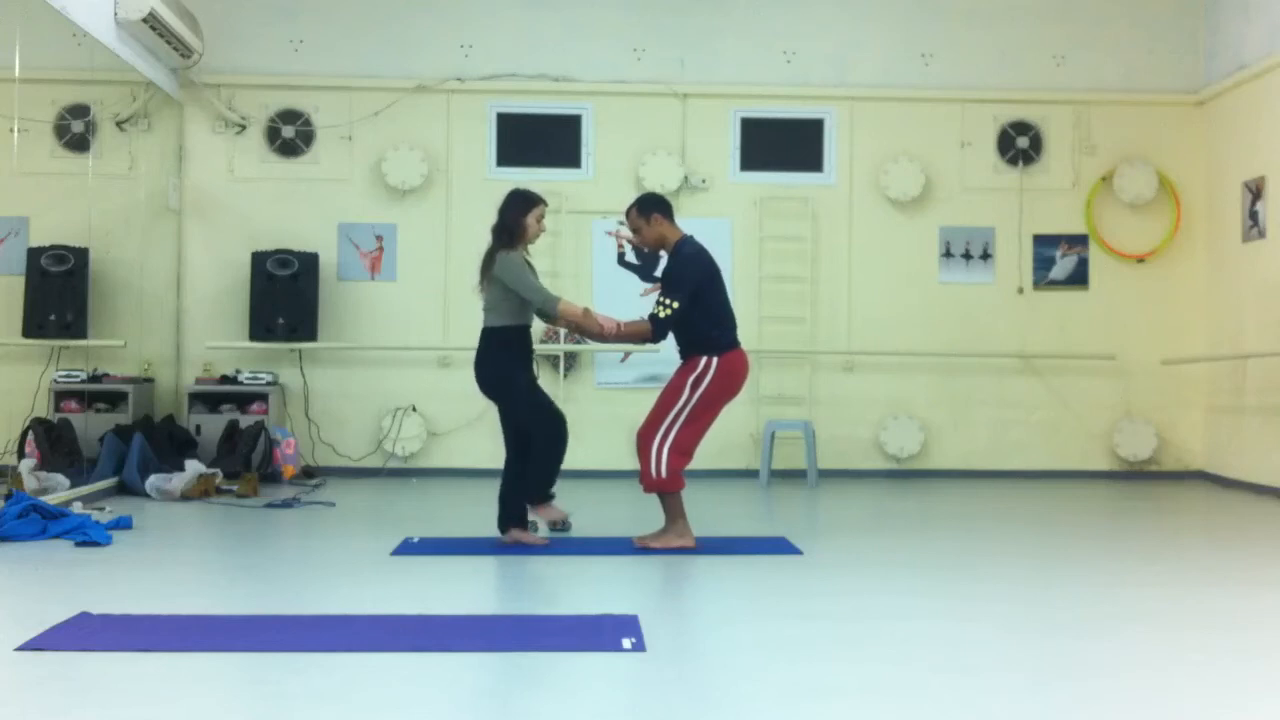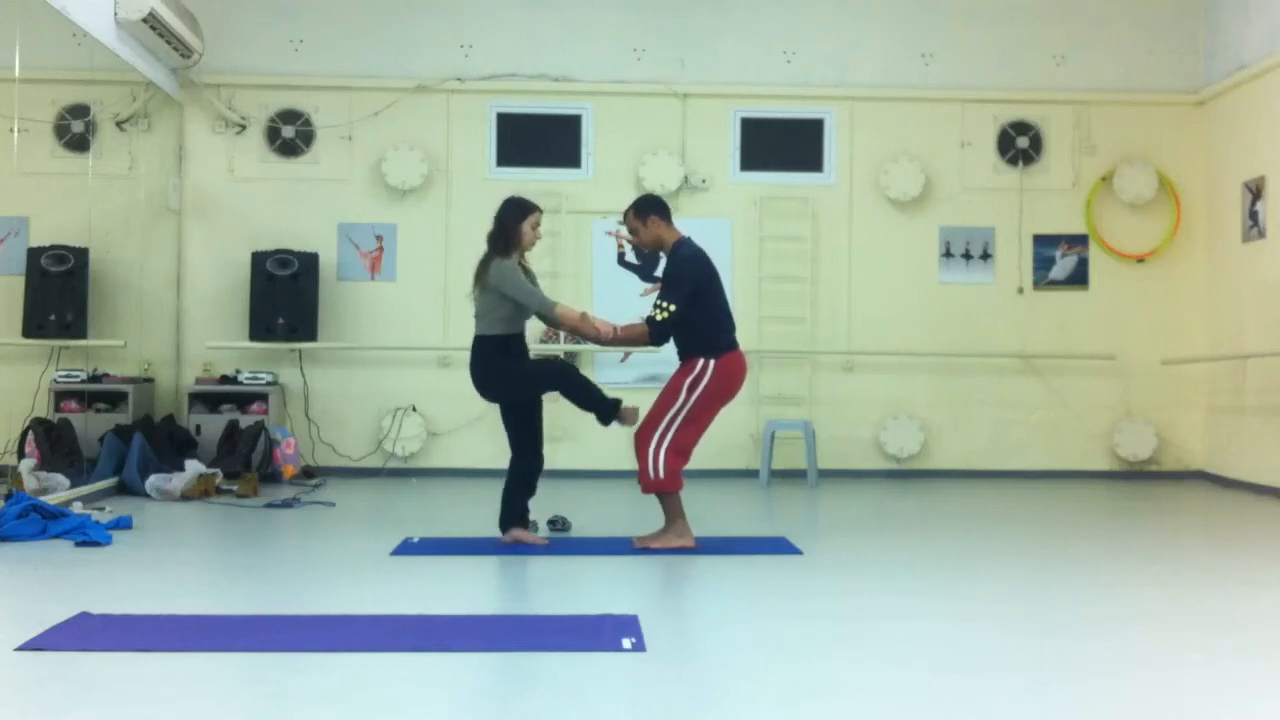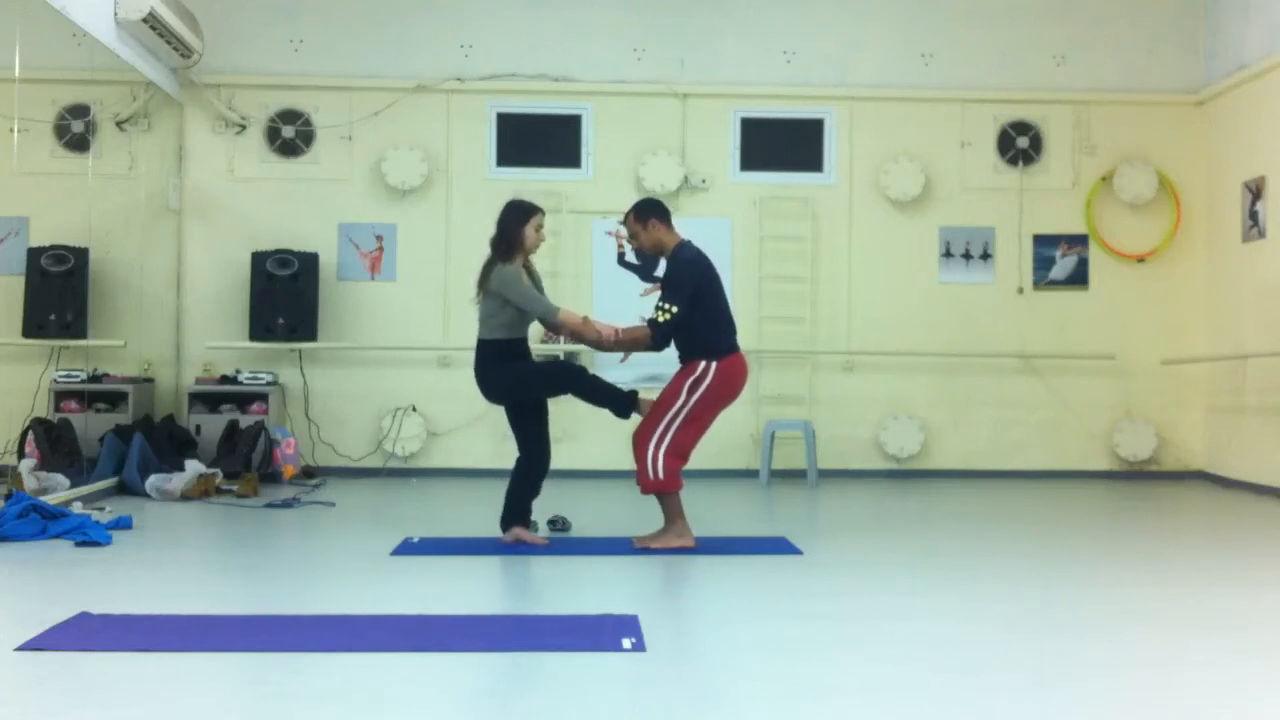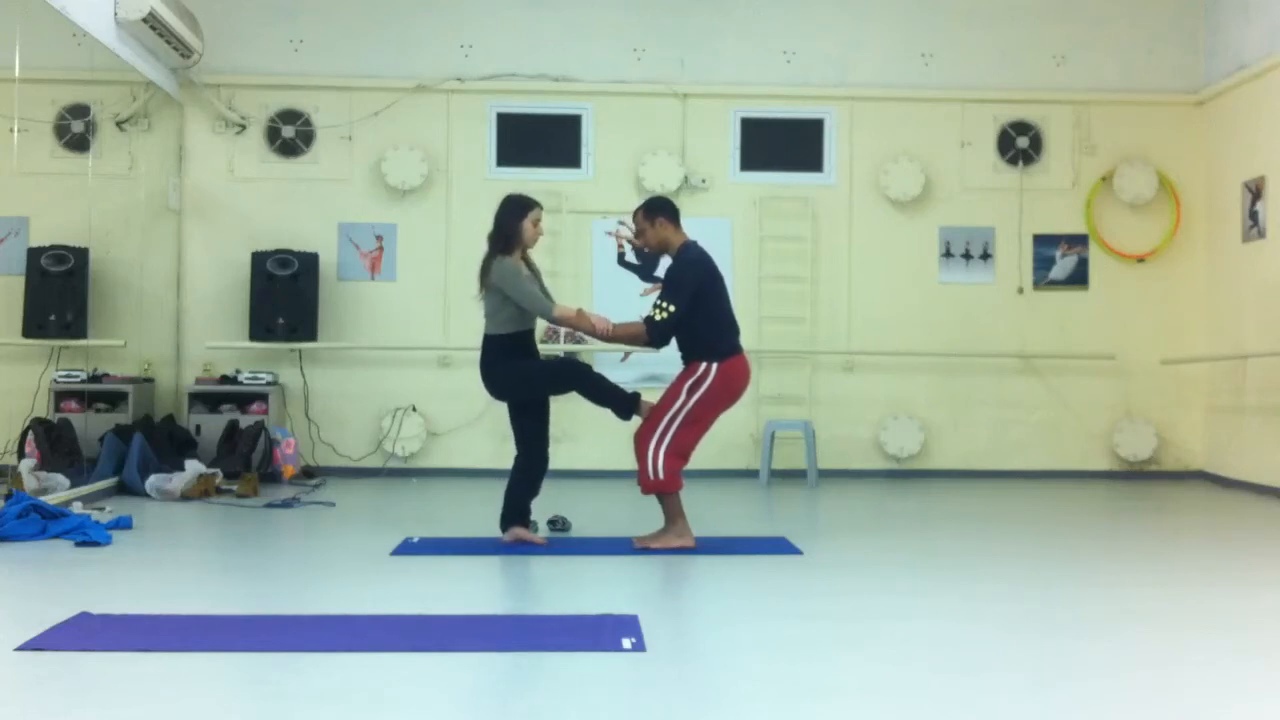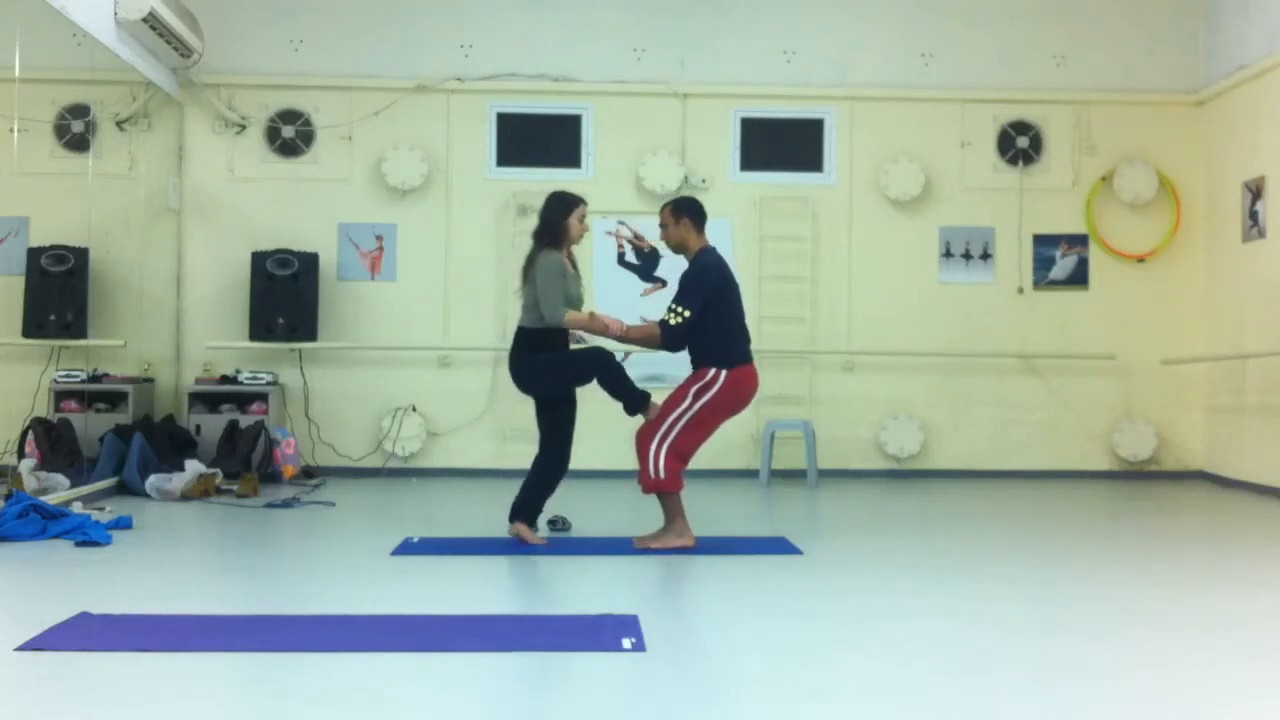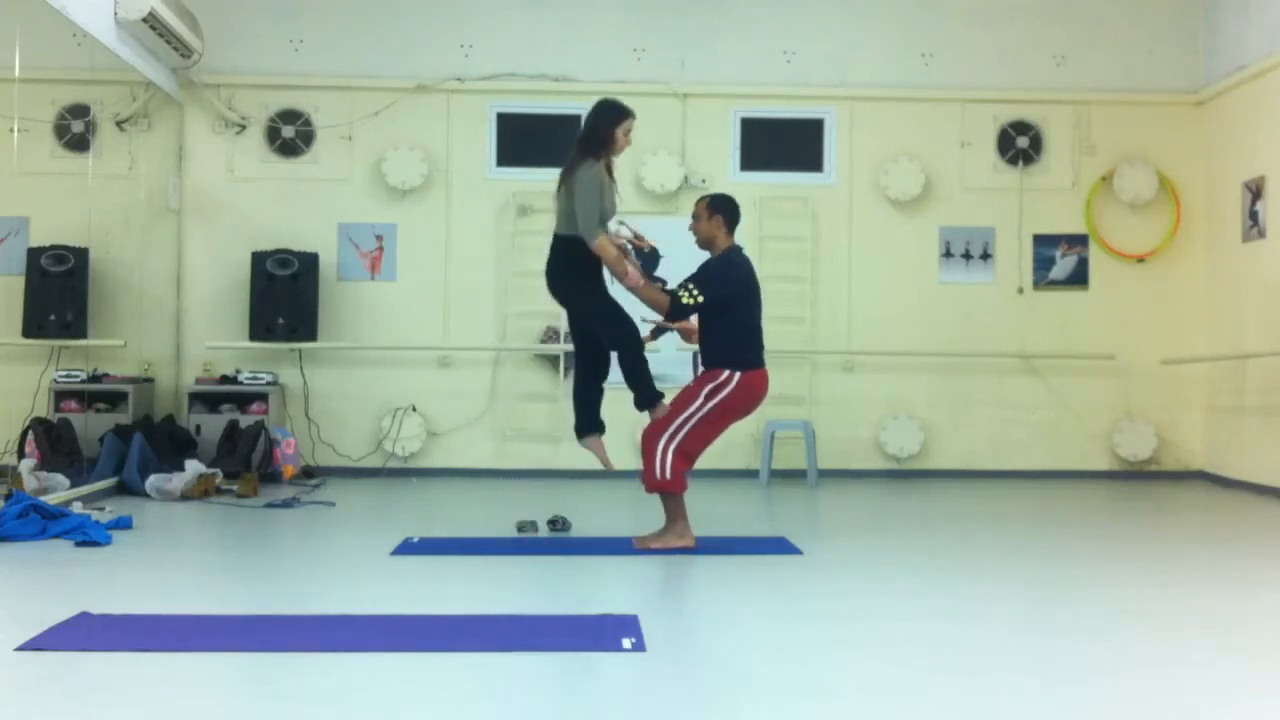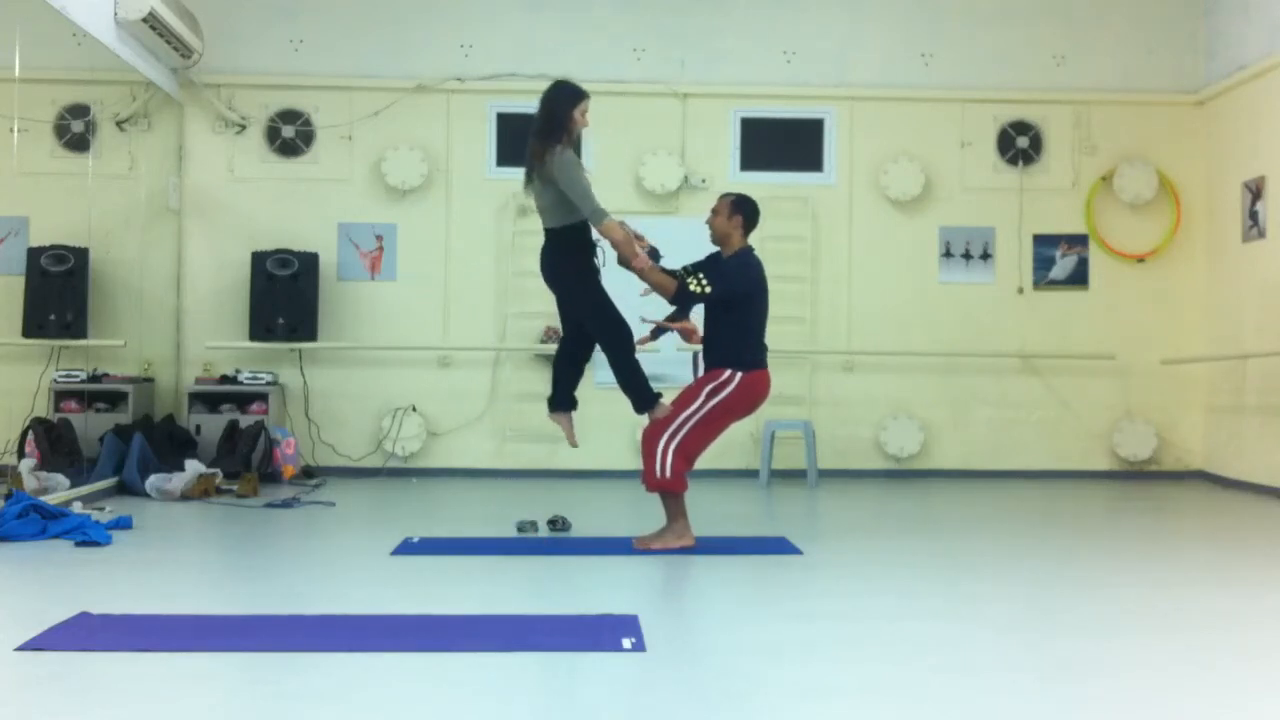
dt=0.7s
person 1, frame 1
left shoulder: (519, 261)
right shoulder: (505, 260)
left elbow: (543, 311)
right elbow: (545, 300)
left wrist: (585, 325)
right wrist: (591, 317)
left hip: (515, 359)
right hip: (498, 360)
left knee: (522, 444)
right knee: (551, 425)
left ankle: (513, 524)
right ankle: (539, 499)
person 1, frame 2
left shoulder: (521, 269)
right shoulder: (499, 267)
left elbow: (546, 315)
right elbow: (543, 305)
left wrist: (586, 329)
right wrist: (588, 321)
left hip: (513, 363)
right hip: (492, 365)
left knee: (529, 451)
right knee: (560, 372)
left ankle: (513, 524)
right ankle: (613, 412)
person 1, frame 3
left shoulder: (527, 272)
right shoulder: (501, 273)
left elbow: (549, 321)
right elbow: (545, 310)
left wrist: (585, 333)
right wrist: (590, 325)
left hip: (518, 364)
right hip: (496, 368)
left knee: (536, 452)
right knee: (568, 375)
left ankle: (514, 524)
right ankle: (635, 404)
person 1, frame 4
left shoulder: (526, 266)
right shoulder: (502, 267)
left elbow: (549, 309)
right elbow: (542, 308)
left wrist: (587, 324)
right wrist: (586, 318)
left hip: (523, 361)
right hip: (502, 364)
left knee: (534, 451)
right knee: (573, 372)
left ankle: (514, 524)
right ankle: (638, 407)
person 1, frame 5
left shoulder: (565, 260)
right shoulder: (548, 260)
right elbow: (553, 314)
left wrist: (600, 324)
right wrist: (599, 321)
left hip: (550, 358)
right hip: (531, 359)
left knee: (556, 451)
right knee: (599, 360)
left ankle: (522, 518)
right ankle: (645, 407)
person 1, frame 6
left shoulder: (600, 170)
right shoulder: (587, 171)
right elbow: (588, 230)
left wrist: (620, 249)
right wrist: (620, 267)
left hip: (582, 268)
right hip: (569, 269)
left knee: (593, 353)
right knee: (624, 333)
left ankle: (590, 431)
right ankle: (653, 407)
person 1, frame 7
left shoulder: (548, 154)
right shoulder: (560, 158)
right elbow: (590, 209)
left wrist: (619, 231)
right wrist: (626, 246)
left hip: (565, 255)
right hip: (568, 259)
left knee: (579, 335)
right knee: (614, 333)
left ankle: (561, 406)
right ankle: (650, 405)
person 2, frame 1
left shoulder: (687, 259)
right shoulder: (684, 256)
left elbow: (658, 326)
right elbow: (661, 326)
left wrist: (609, 330)
right wrist: (611, 331)
left hip: (714, 365)
right hip: (708, 364)
left knee: (658, 442)
right knee: (657, 441)
left ankle: (679, 531)
right ankle: (675, 527)
person 2, frame 2
left shoulder: (684, 260)
right shoulder: (684, 257)
left elbow: (657, 329)
right elbow: (661, 331)
left wrist: (610, 333)
right wrist: (614, 337)
left hip: (712, 367)
right hip: (710, 364)
left knee: (656, 442)
right knee: (654, 441)
left ankle: (679, 531)
right ankle: (674, 528)
person 2, frame 3
left shoulder: (685, 263)
right shoulder: (684, 261)
left elbow: (659, 332)
right elbow: (661, 335)
left wrist: (610, 336)
right wrist: (613, 340)
left hip: (714, 369)
right hip: (710, 367)
left knee: (653, 443)
right knee: (655, 441)
left ankle: (678, 530)
right ankle: (674, 528)
person 2, frame 4
left shoulder: (687, 264)
right shoulder: (691, 260)
left elbow: (656, 330)
right elbow: (662, 332)
left wrist: (604, 331)
right wrist: (611, 331)
left hip: (715, 370)
right hip: (716, 368)
left knee: (655, 442)
right knee: (655, 440)
left ankle: (678, 530)
right ankle: (674, 527)
person 2, frame 5
left shoulder: (702, 271)
right shoulder: (708, 265)
left elbow: (672, 337)
right elbow: (681, 332)
left wrist: (618, 332)
right wrist: (626, 331)
left hip: (723, 377)
right hip: (725, 375)
left knee: (656, 442)
right knee: (658, 441)
left ankle: (679, 530)
right ankle: (674, 527)
person 2, frame 6
left shoulder: (728, 267)
right shoulder: (721, 265)
left elbow: (675, 308)
right elbow: (678, 300)
left wrist: (630, 281)
left hip: (735, 379)
right hip: (730, 375)
left knee: (662, 440)
right knee: (664, 438)
left ankle: (679, 531)
right ankle: (675, 528)
person 2, frame 7
left shoulder: (742, 268)
right shoulder: (721, 262)
left elbow: (682, 294)
right elbow: (674, 278)
left wrist: (640, 266)
right wrist: (634, 255)
left hip: (739, 379)
right hip: (729, 376)
left knee: (663, 439)
right knee: (665, 438)
left ankle: (679, 530)
right ankle: (675, 527)
